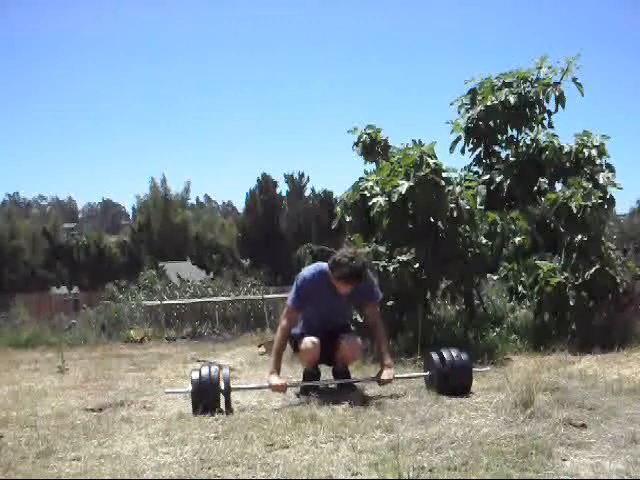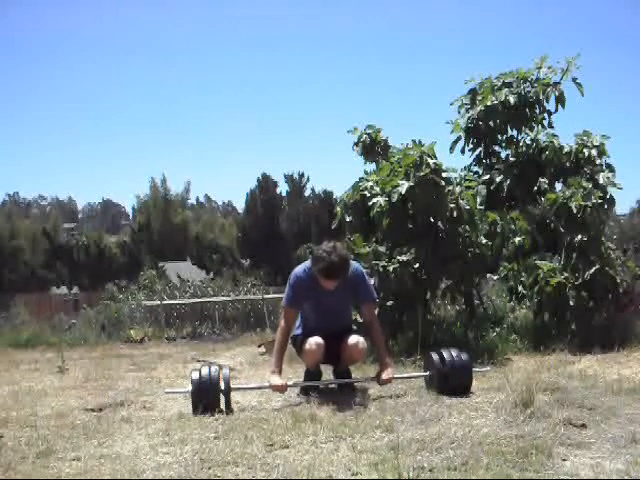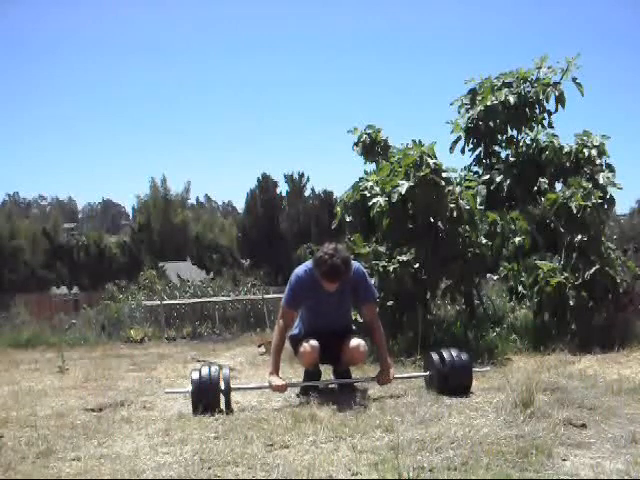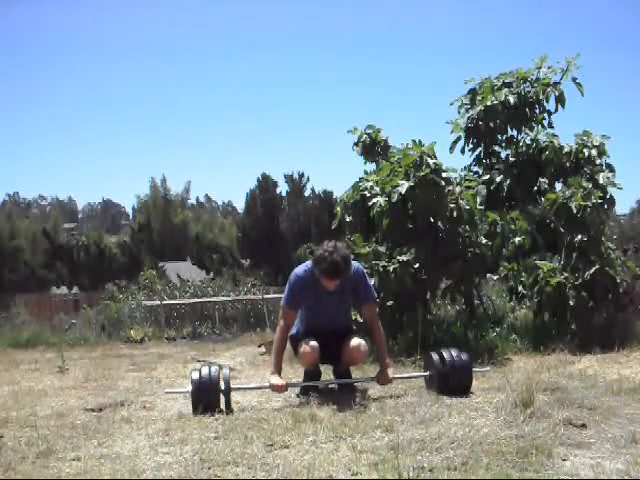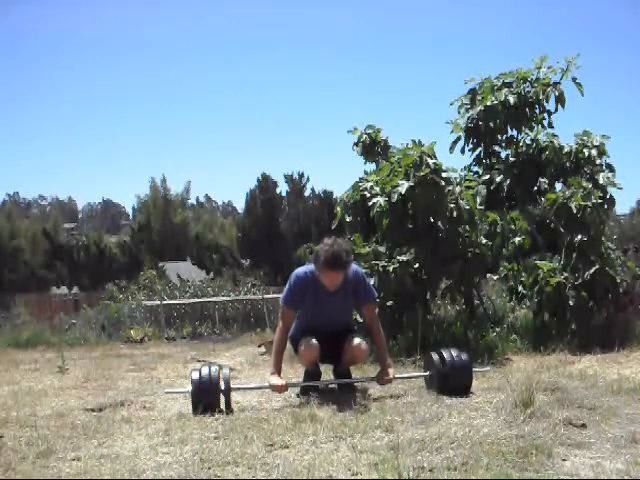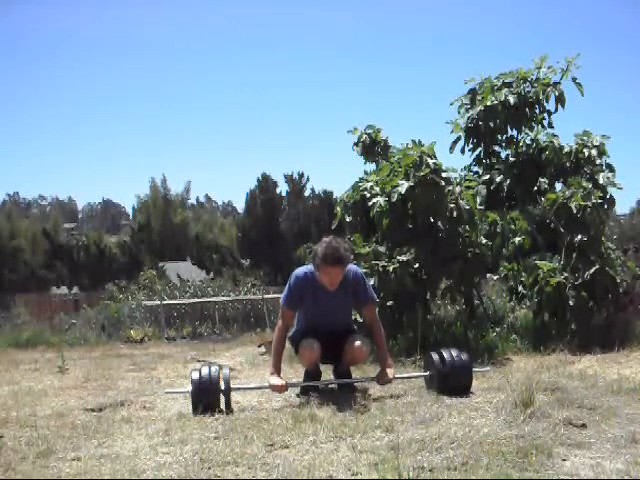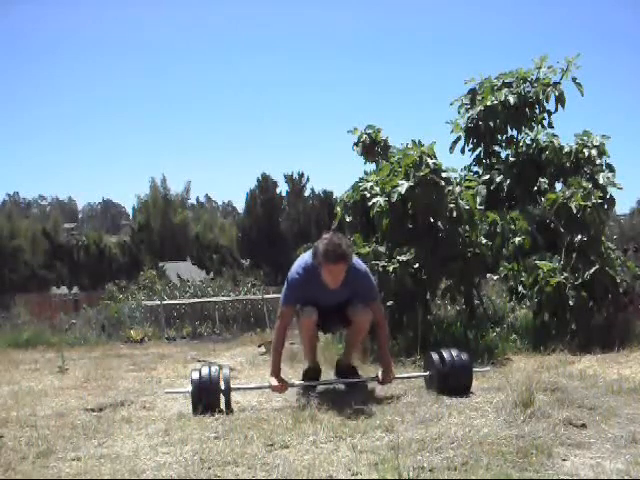
dt=0.7s
person 1, frame 1
left shoulder: (363, 279)
right shoulder: (309, 277)
left elbow: (374, 321)
right elbow: (286, 321)
left wrist: (387, 364)
right wrist: (274, 372)
left hip: (339, 334)
right hip: (308, 334)
left knee: (351, 346)
right knee: (309, 347)
left ankle: (341, 371)
right ankle: (311, 374)
person 1, frame 2
left shoulder: (355, 273)
right shoulder: (301, 275)
left elbow: (371, 319)
right elbow: (286, 323)
left wrist: (385, 364)
right wrist: (275, 372)
left hip: (341, 335)
right hip: (309, 335)
left knee: (359, 347)
right knee: (314, 347)
left ankle: (341, 371)
right ankle: (312, 374)
person 1, frame 3
left shoulder: (356, 272)
right shoulder: (302, 275)
left elbow: (372, 319)
right elbow: (283, 322)
left wrist: (386, 365)
right wrist: (274, 373)
left hip: (341, 334)
right hip: (308, 335)
left knee: (359, 350)
right knee: (309, 351)
left ankle: (341, 370)
right ankle: (312, 373)
person 1, frame 4
left shoulder: (356, 272)
right shoulder: (301, 275)
left elbow: (372, 319)
right elbow: (284, 323)
left wrist: (385, 365)
right wrist: (275, 373)
left hip: (341, 335)
right hip: (308, 335)
left knee: (360, 349)
right knee: (308, 352)
left ankle: (342, 371)
right ankle: (312, 374)
person 1, frame 5
left shoulder: (356, 275)
right shoulder: (301, 277)
left elbow: (372, 320)
right elbow: (284, 324)
left wrist: (386, 365)
right wrist: (275, 373)
left hip: (342, 336)
right hip: (309, 335)
left knee: (361, 349)
right knee: (309, 350)
left ankle: (342, 370)
right ankle: (312, 373)
person 1, frame 6
left shoulder: (355, 276)
right shoulder: (301, 278)
left elbow: (373, 320)
right elbow: (283, 324)
left wrist: (386, 365)
right wrist: (275, 373)
left hip: (342, 336)
right hip: (309, 336)
left knee: (362, 349)
right knee: (309, 351)
left ankle: (342, 370)
right ankle: (312, 373)
person 1, frame 7
left shoulder: (359, 270)
right shoulder: (301, 271)
left elbow: (379, 316)
right elbow: (282, 321)
left wrist: (386, 365)
right wrist: (275, 373)
left hip: (342, 304)
right hip: (311, 303)
left knee: (364, 315)
right knee: (308, 316)
left ankle: (344, 364)
right ankle: (312, 368)
